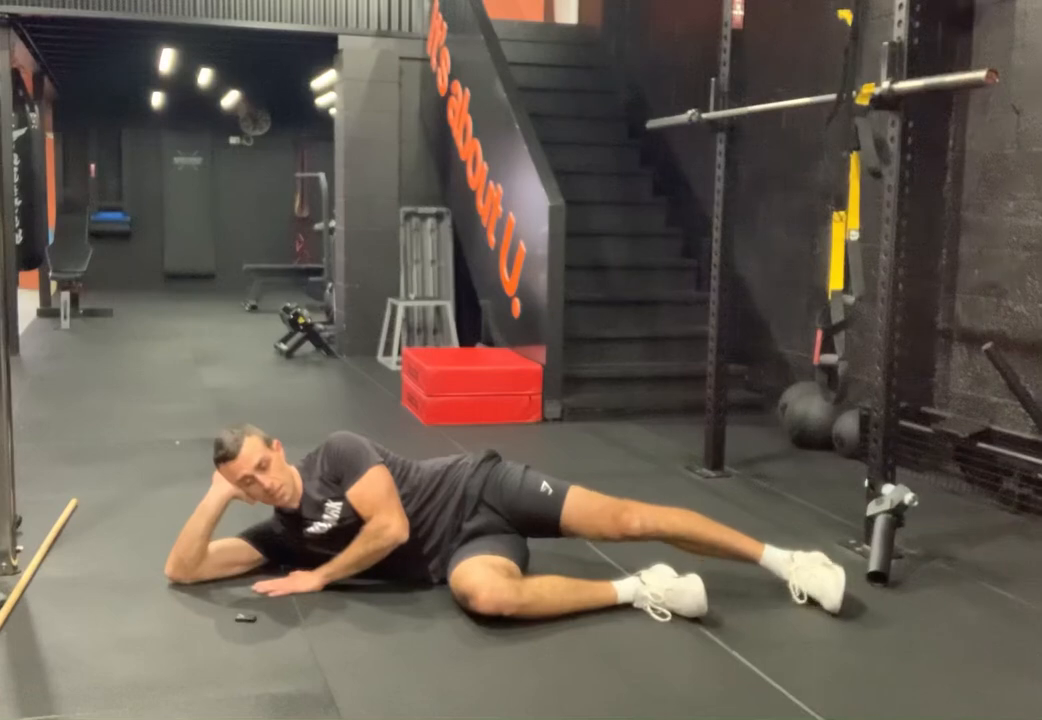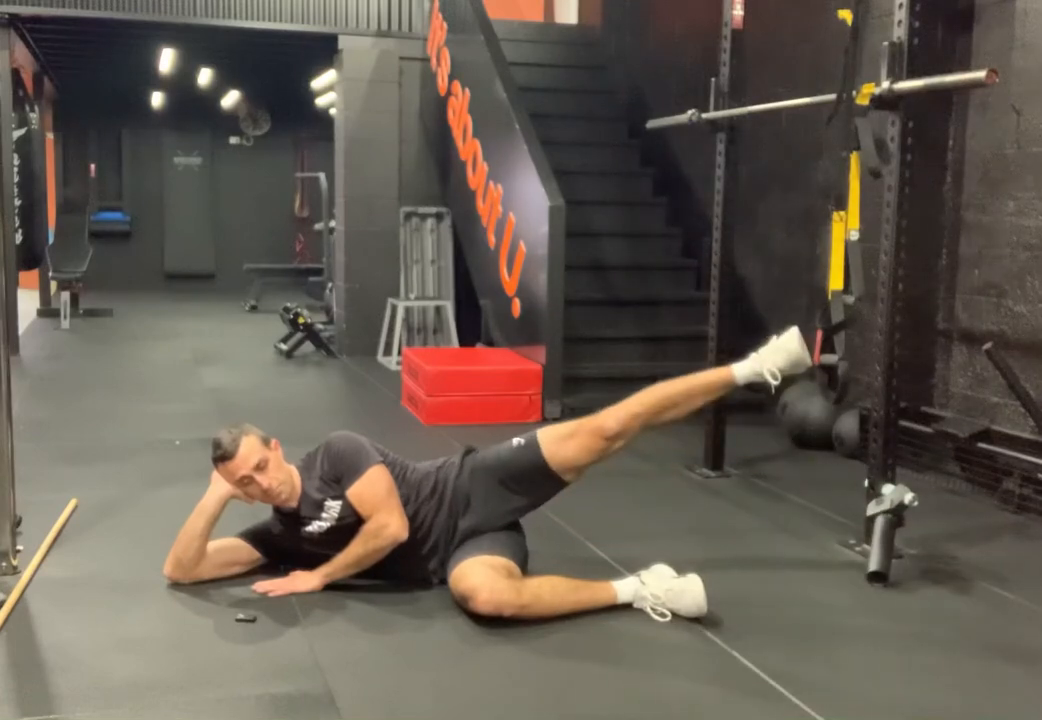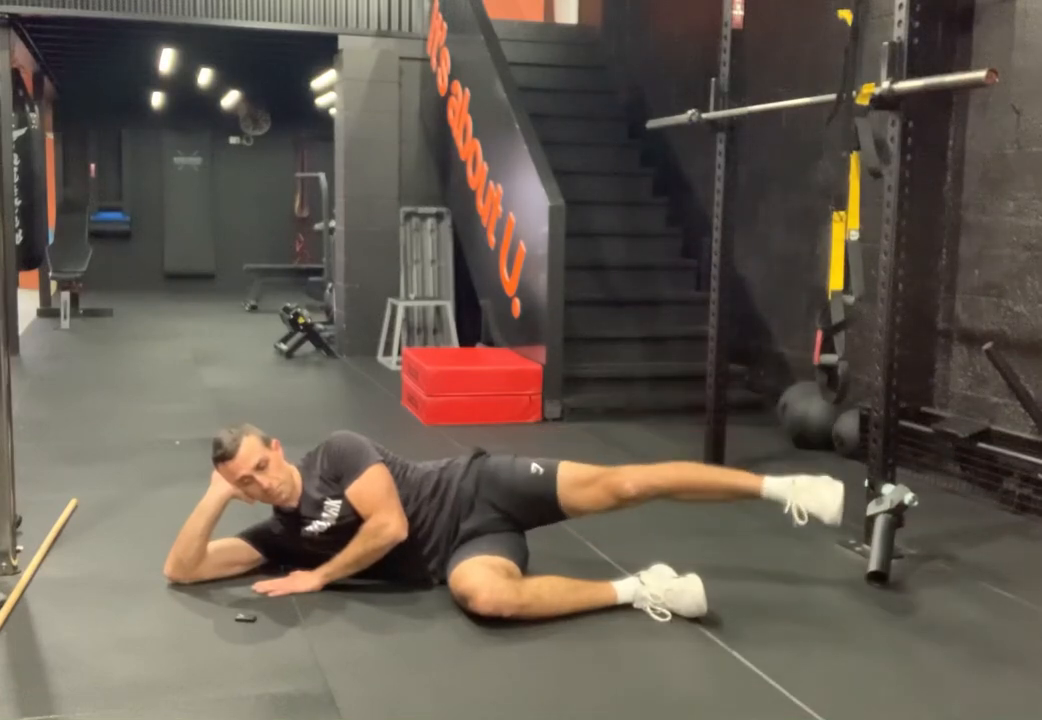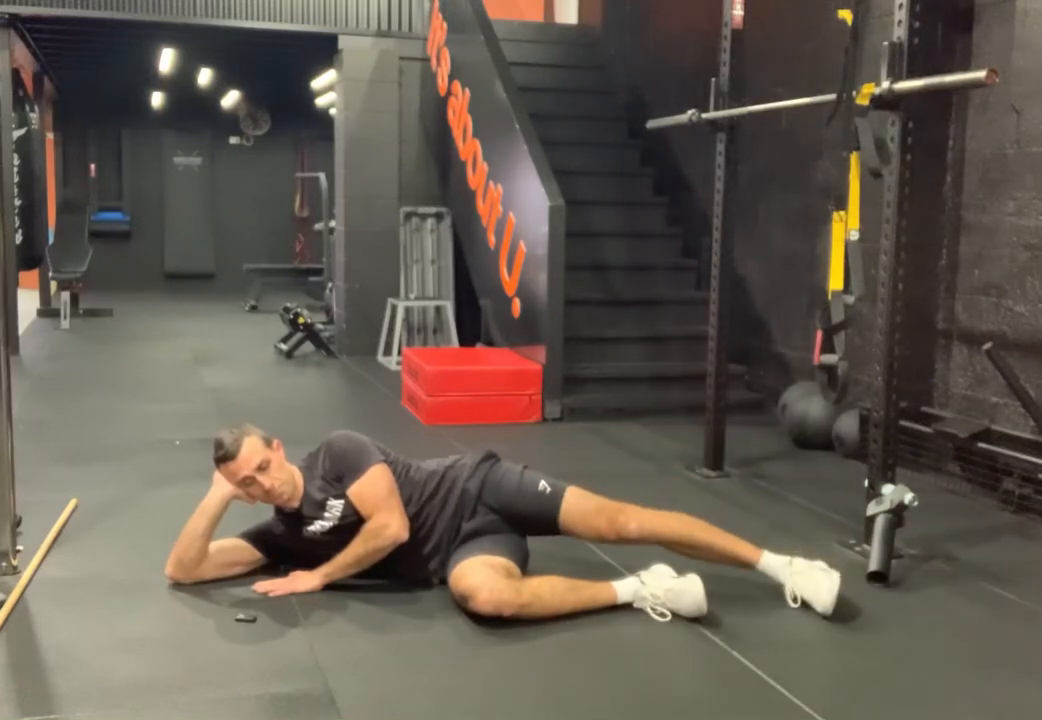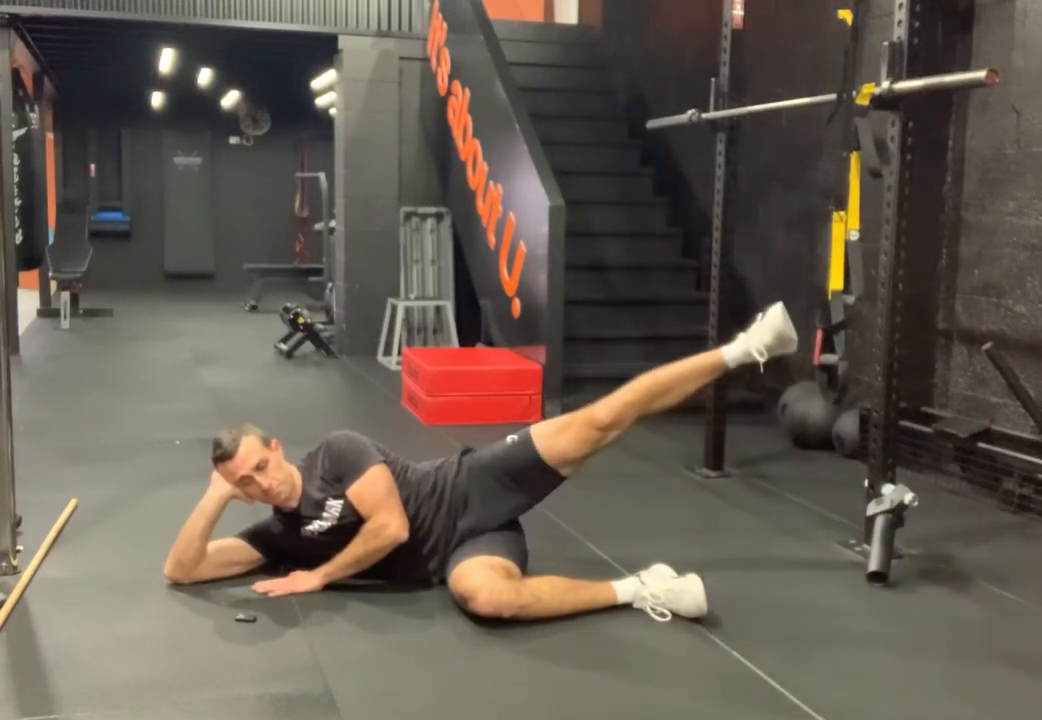
dt=1s
person 1, frame 1
left shoulder: (338, 452)
right shoulder: (281, 533)
left elbow: (391, 528)
right elbow: (183, 569)
left wrist: (321, 577)
right wrist: (215, 499)
left hip: (482, 491)
right hip: (459, 549)
left knee: (623, 515)
right knee: (486, 594)
left ankle: (780, 559)
right ankle: (637, 590)
person 1, frame 2
left shoulder: (336, 452)
right shoulder: (280, 533)
left elbow: (390, 526)
right elbow: (181, 568)
left wrist: (320, 577)
right wrist: (215, 496)
left hip: (473, 488)
right hip: (459, 549)
left knee: (603, 429)
right knee: (484, 595)
left ankle: (751, 368)
right ankle: (634, 590)
person 1, frame 3
left shoulder: (338, 451)
right shoulder: (280, 534)
left elbow: (389, 526)
right elbow: (182, 569)
left wrist: (321, 577)
right wrist: (215, 495)
left hip: (478, 488)
right hip: (459, 549)
left knee: (619, 483)
right knee: (483, 595)
left ankle: (780, 488)
right ankle: (636, 589)
person 1, frame 4
left shoulder: (340, 451)
right shoulder: (281, 533)
left elbow: (392, 527)
right elbow: (183, 569)
left wrist: (320, 577)
right wrist: (217, 496)
left hip: (478, 491)
right hip: (458, 552)
left knee: (616, 519)
right knee: (483, 594)
left ankle: (778, 564)
right ankle: (637, 591)
person 1, frame 5
left shoulder: (338, 452)
right shoulder: (280, 533)
left elbow: (392, 527)
right elbow: (181, 569)
left wrist: (319, 578)
right wrist: (214, 495)
left hip: (472, 489)
right hip: (455, 552)
left knee: (597, 422)
right knee: (484, 596)
left ankle: (742, 349)
right ankle: (635, 590)
